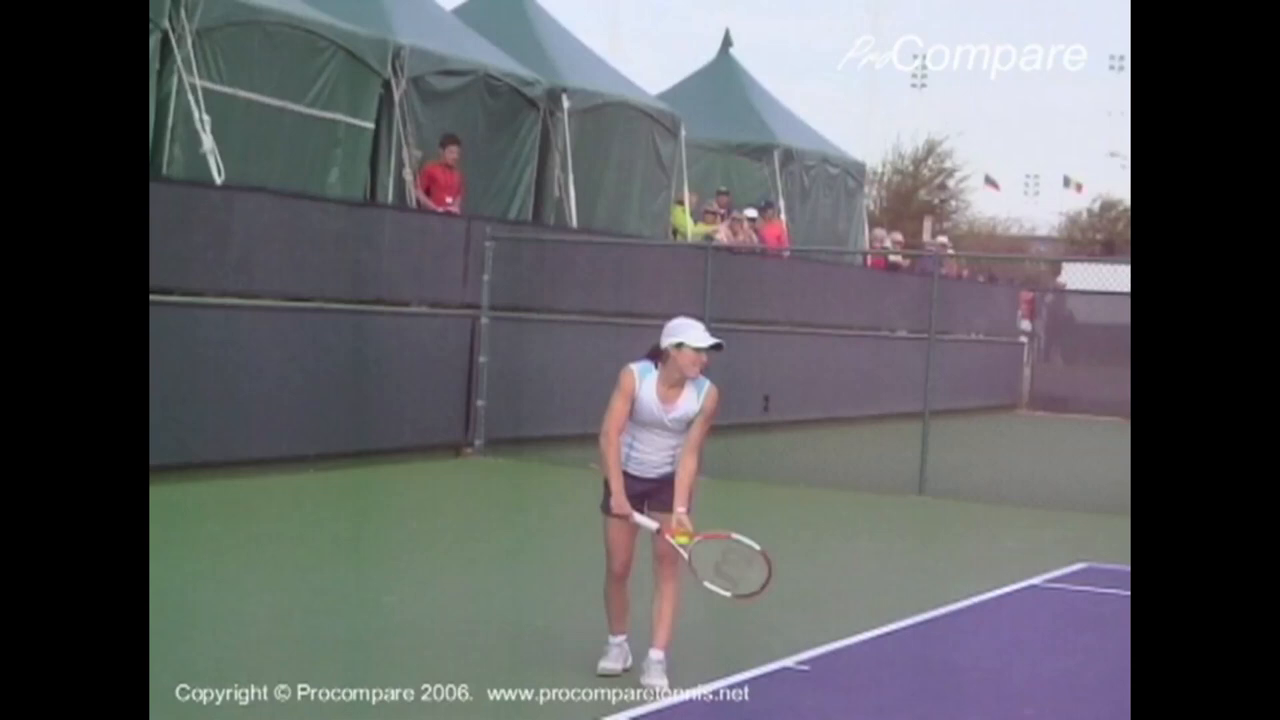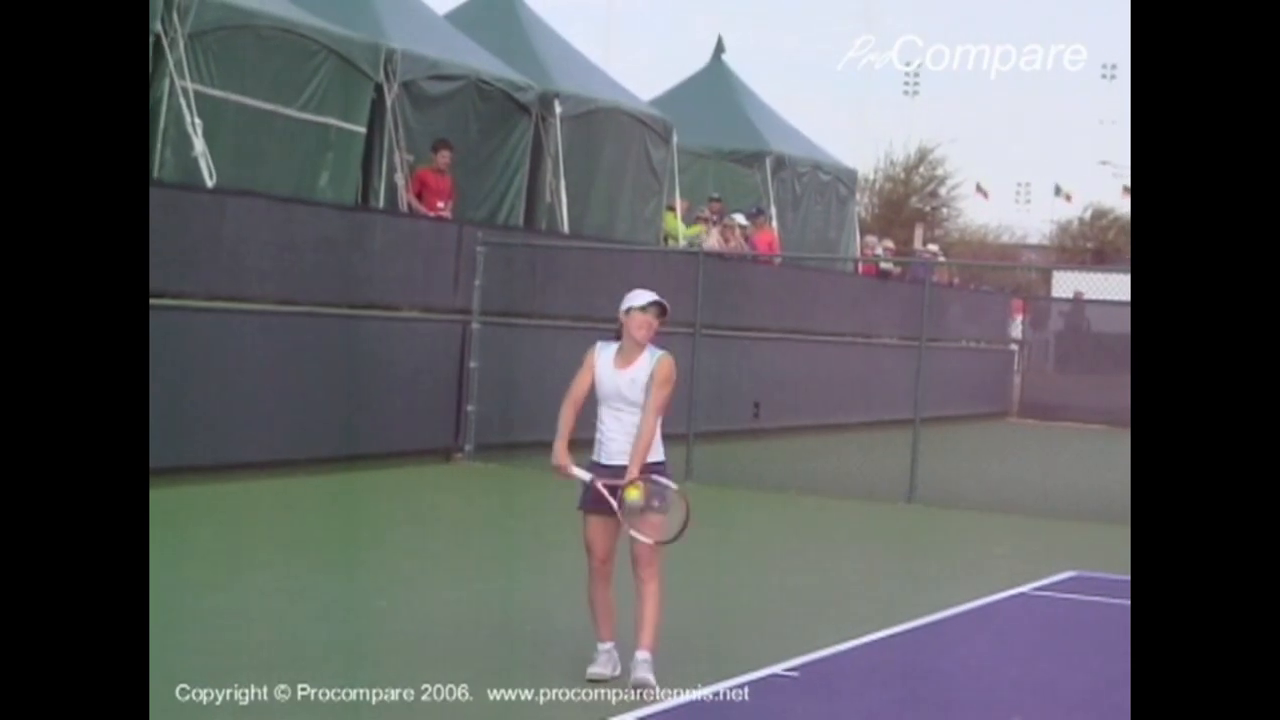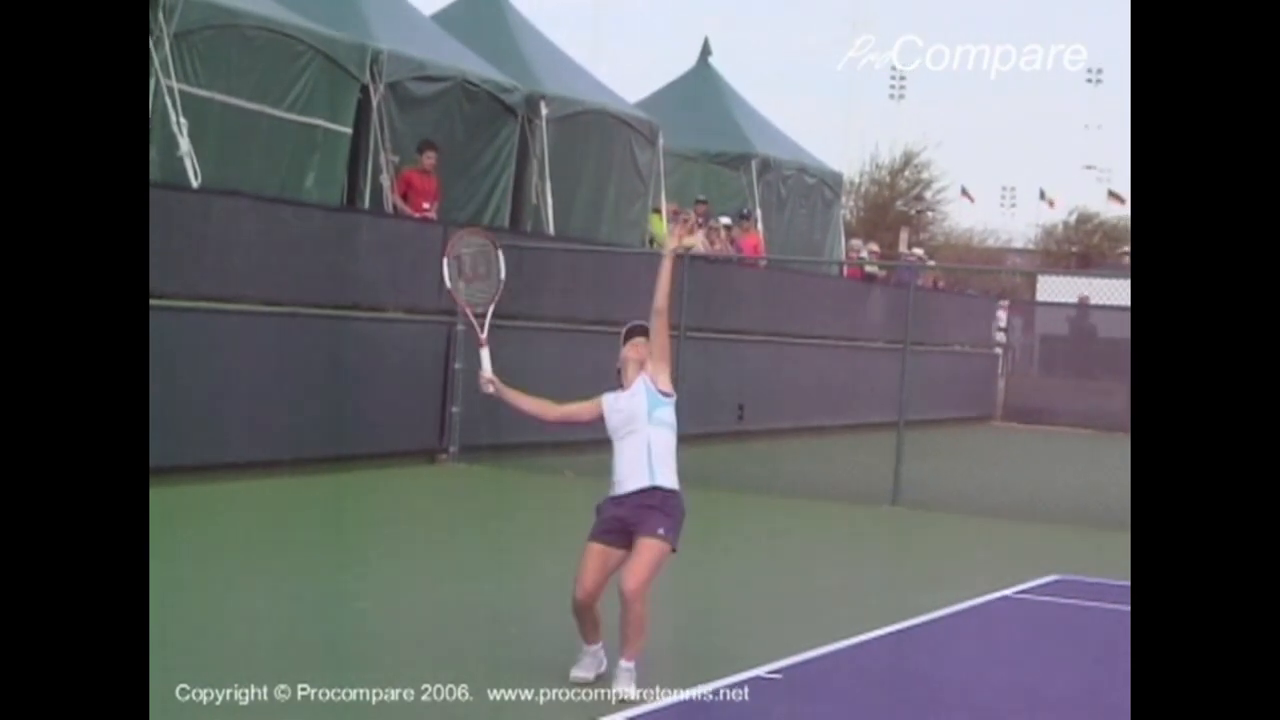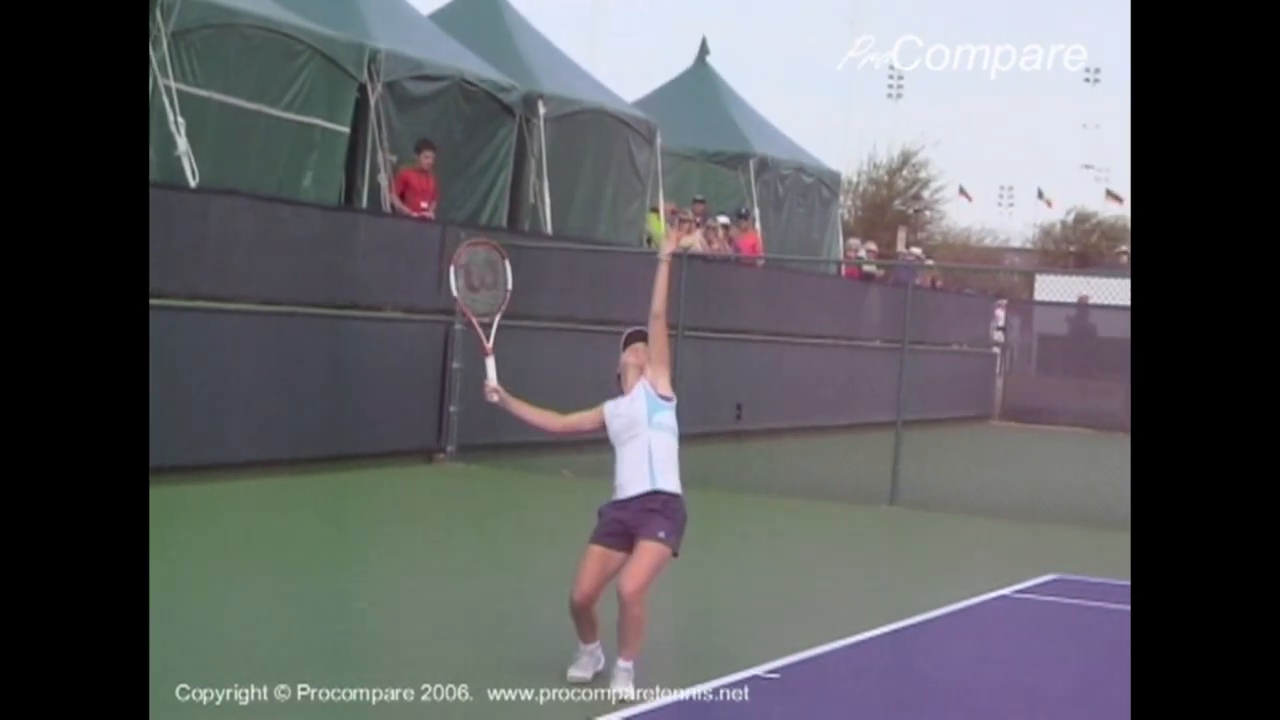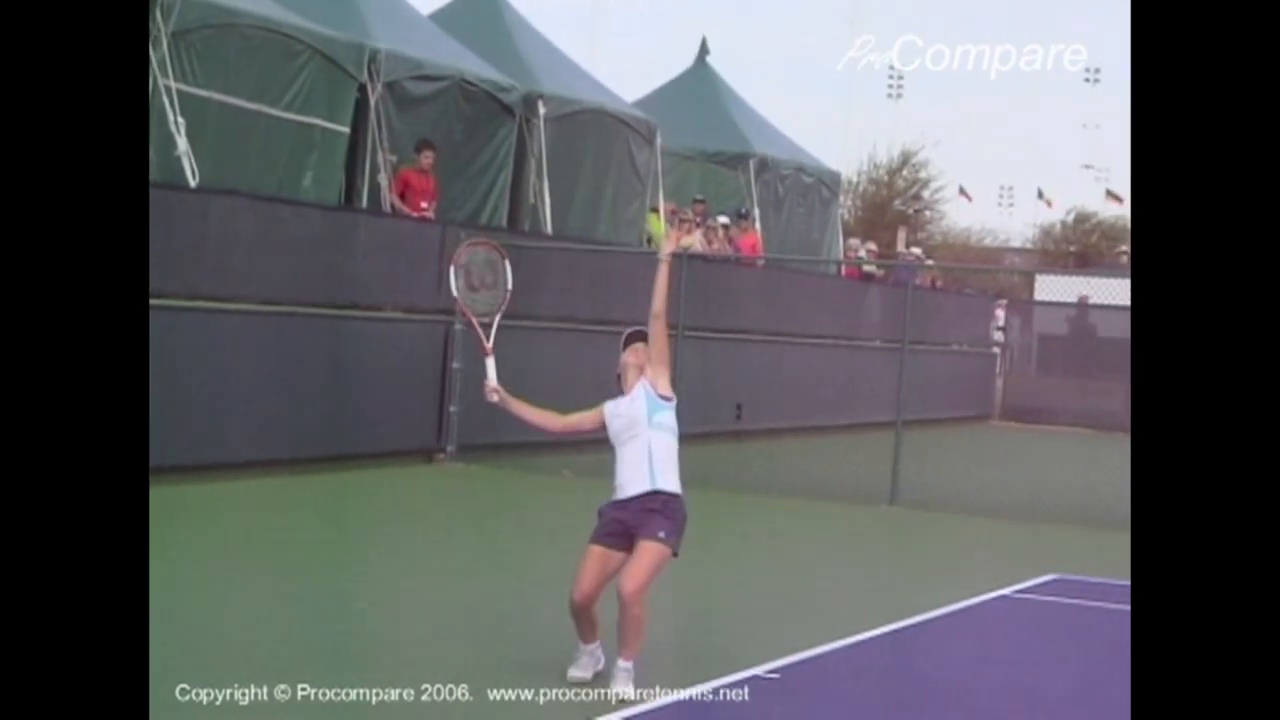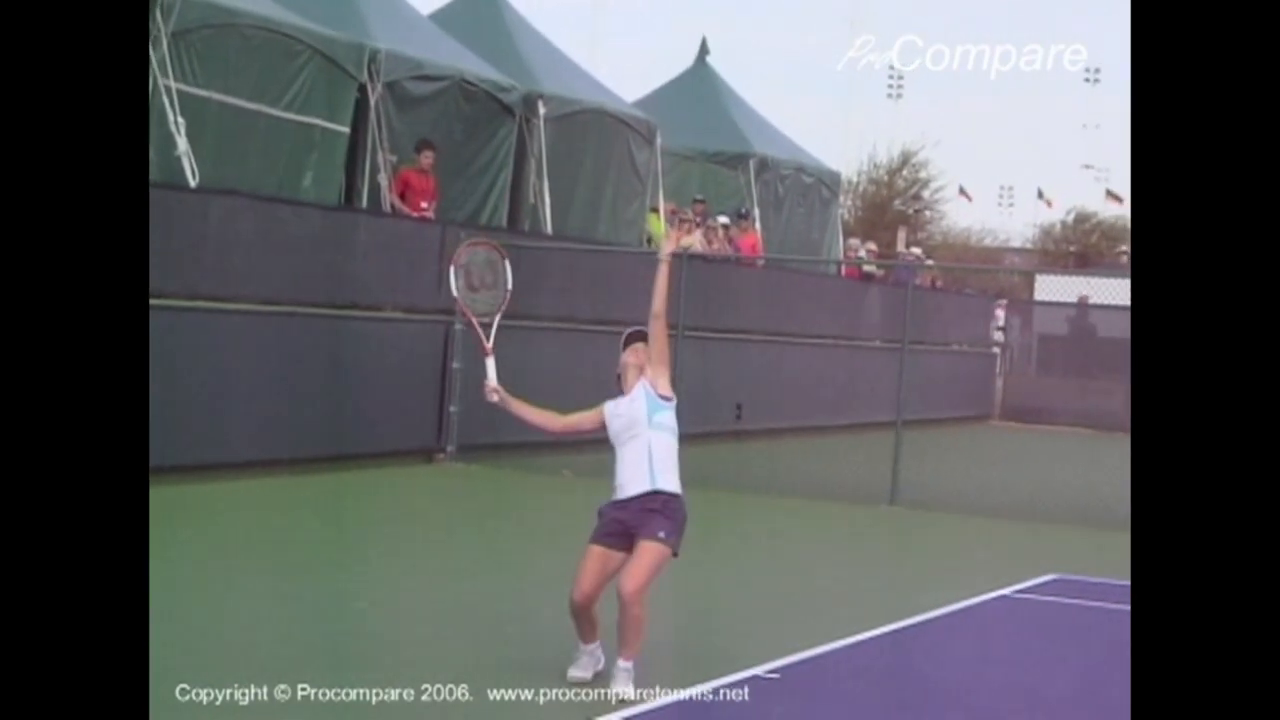
dt=0.7s
person 1, frame 1
left shoulder: (706, 395)
right shoulder: (634, 376)
left elbow: (689, 455)
right elbow: (609, 435)
left wrist: (680, 509)
right wrist: (617, 493)
left hip: (669, 480)
right hip: (626, 476)
left knee: (667, 565)
right knee: (617, 569)
left ankle: (656, 659)
right ankle: (617, 644)
person 1, frame 2
left shoulder: (662, 363)
right shoulder: (598, 354)
left elbow: (649, 420)
right elbow: (572, 402)
left wrist: (634, 472)
right wrist: (560, 447)
left hip: (645, 471)
right hip: (600, 470)
left knee: (646, 565)
right knee: (598, 564)
left ankle: (643, 659)
right ankle: (606, 651)
person 1, frame 3
left shoulder: (657, 380)
right shoulder: (608, 403)
left elbow: (659, 314)
right elbow: (554, 411)
left wrist: (668, 255)
right wrist: (500, 389)
left hip: (660, 504)
right hip: (617, 506)
left knee: (632, 590)
right knee: (583, 595)
left ankle: (627, 668)
right ankle: (592, 652)
person 1, frame 4
left shoulder: (657, 384)
right shoulder: (610, 410)
left elbow: (657, 318)
right elbow: (556, 422)
left wrist: (664, 260)
right wrist: (505, 399)
left hip: (661, 507)
right hip: (620, 509)
left knee: (630, 591)
right knee: (581, 597)
left ankle: (625, 669)
right ankle: (590, 652)
person 1, frame 5
left shoulder: (657, 384)
right shoulder: (610, 410)
left elbow: (657, 317)
right elbow: (557, 422)
left wrist: (664, 260)
right wrist: (505, 399)
left hip: (661, 507)
right hip: (620, 509)
left knee: (630, 591)
right knee: (581, 596)
left ankle: (625, 669)
right ankle: (590, 652)
person 1, frame 6
left shoulder: (657, 385)
right shoulder: (610, 410)
left elbow: (657, 318)
right elbow: (557, 423)
left wrist: (664, 260)
right wrist: (506, 399)
left hip: (661, 507)
right hip: (620, 508)
left knee: (630, 591)
right knee: (581, 597)
left ankle: (625, 669)
right ankle: (589, 652)
